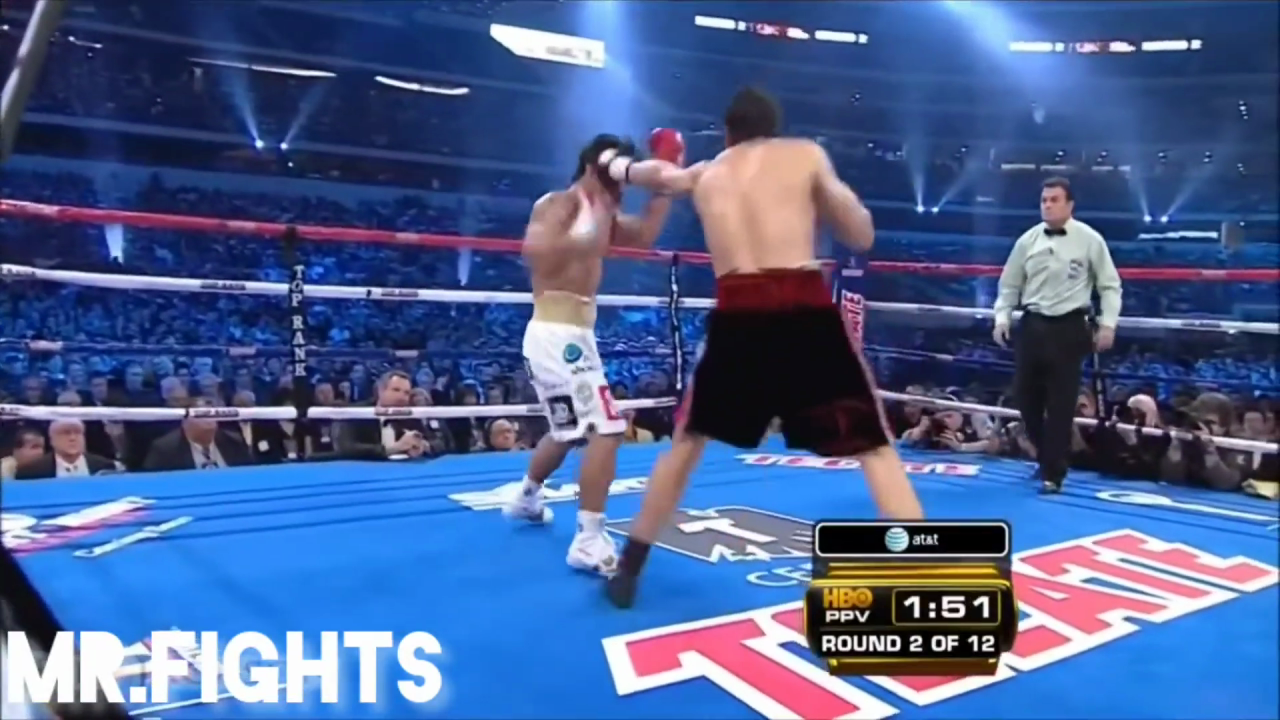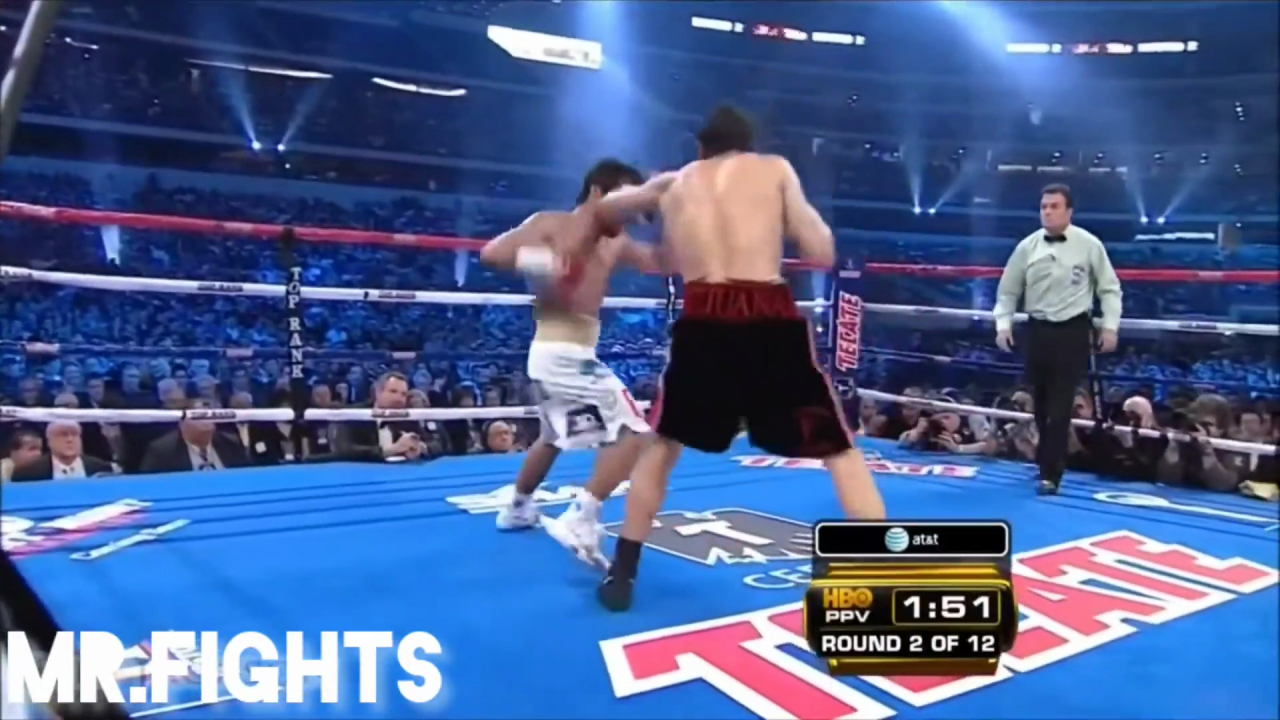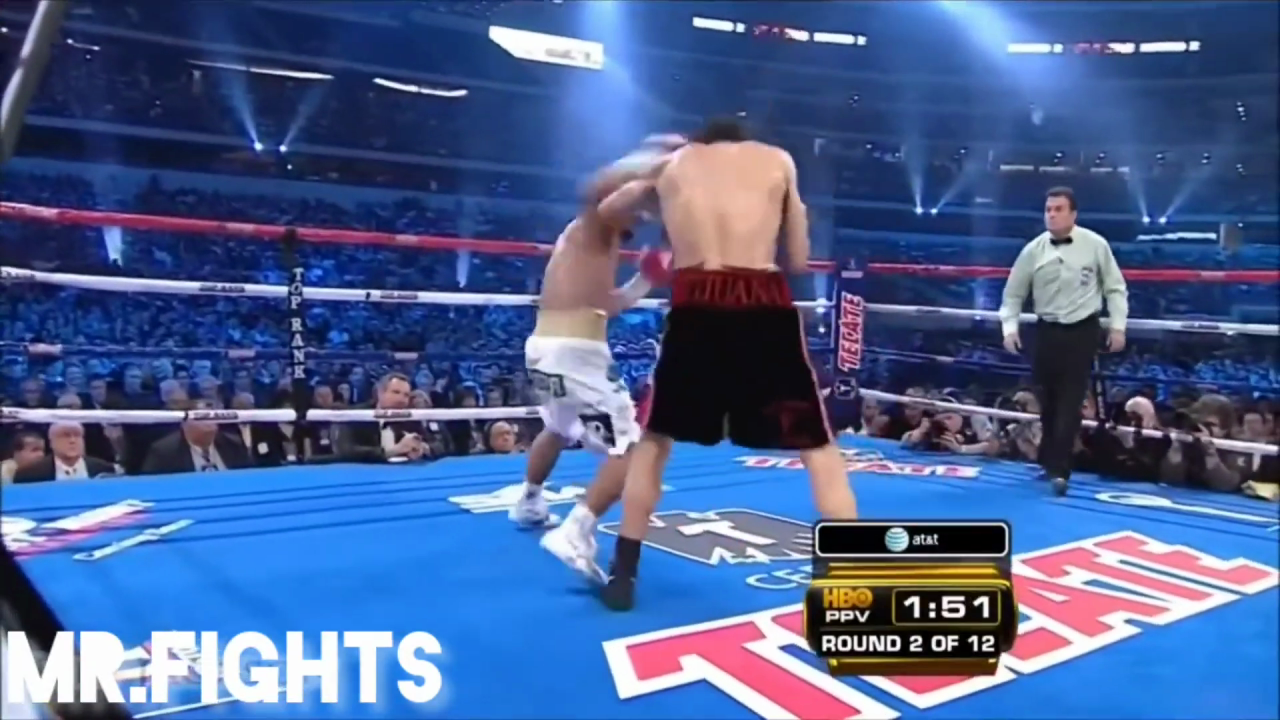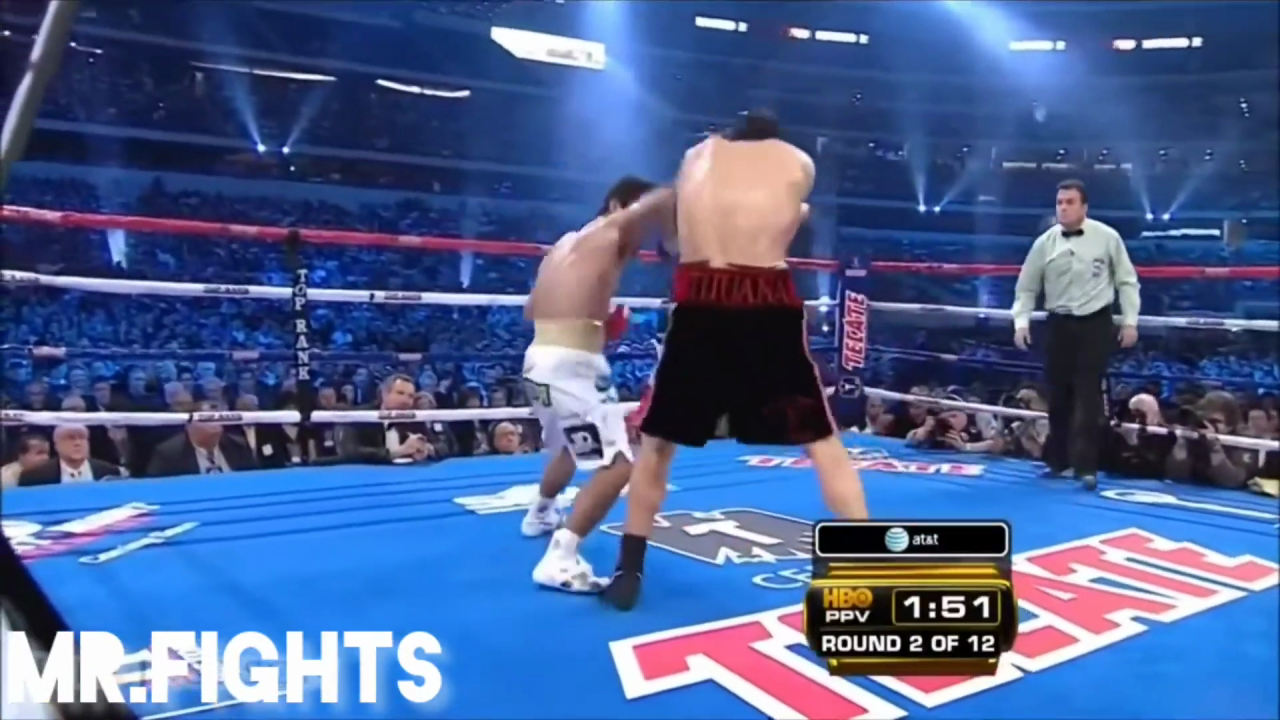
dt=0.1s
person 1, frame 1
left shoulder: (704, 173)
right shoulder: (806, 155)
left elbow: (648, 174)
right elbow: (862, 235)
left wrist: (618, 164)
left hip: (737, 312)
right hip: (807, 309)
left knee: (687, 441)
right knee: (875, 451)
left ankle: (629, 569)
person 1, frame 2
left shoulder: (673, 183)
right shoulder: (774, 170)
left elbow: (606, 209)
right elbow: (821, 255)
left hip: (703, 321)
right hip: (772, 319)
left knee: (662, 446)
right knee: (842, 456)
left ankle: (621, 575)
person 1, frame 3
left shoulder: (674, 164)
right shoulder: (778, 160)
right elbow: (798, 258)
left hip: (694, 308)
right hip: (765, 308)
left knee: (655, 440)
right knee: (820, 451)
left ankle: (622, 574)
person 1, frame 4
left shoulder: (697, 155)
right shoulder: (797, 161)
left hip: (700, 305)
right hip: (770, 305)
left knee: (656, 441)
right knee: (825, 445)
left ankle: (627, 572)
person 2, frame 1
left shoulder: (606, 214)
right shoulder: (554, 205)
left elbow: (651, 229)
right elbow: (539, 253)
right wrist: (586, 225)
left hip: (571, 337)
right hip: (558, 337)
left knee: (568, 430)
right knee: (604, 432)
left ankle: (525, 498)
right ankle: (590, 544)
person 2, frame 2
left shoulder: (614, 242)
right shoulder: (551, 224)
left elbow: (655, 261)
right elbow: (492, 252)
right wrist: (544, 264)
left hip: (572, 354)
right hip: (563, 355)
left knee: (554, 439)
right knee: (633, 434)
left ankle: (517, 509)
right ankle: (580, 520)
person 2, frame 3
left shoulder: (591, 239)
right shoulder: (596, 221)
right elbow: (597, 188)
left wrist: (642, 280)
right wrist: (646, 161)
left hip: (544, 349)
right hip: (577, 350)
left knee: (559, 432)
right knee: (631, 450)
left ankle: (530, 502)
right ankle: (574, 535)
person 2, frame 4
left shoulder: (569, 244)
right shoulder: (614, 229)
left elbow: (533, 311)
right elbow: (663, 202)
left hip: (541, 360)
right hip: (573, 363)
left knee: (570, 448)
right knee: (619, 463)
left ankle: (541, 514)
right ankle: (561, 557)
person 3, frame 1
left shoulder: (1089, 240)
right shoulder: (1028, 240)
left elbow: (1110, 285)
right elbow: (1009, 284)
left wrist: (1107, 324)
right wrist: (1002, 318)
left hip: (1069, 327)
right hip: (1033, 325)
left knee: (1061, 402)
right knee: (1028, 398)
left ankle: (1053, 473)
right ankle: (1047, 460)
person 3, frame 2
left shoulder: (1089, 245)
right shoulder: (1027, 247)
left elbow: (1109, 288)
right elbow: (1008, 290)
left wrist: (1110, 327)
right wrist: (1004, 324)
left hip: (1072, 331)
right hip: (1038, 330)
left knee: (1060, 403)
right knee: (1041, 402)
left ankle: (1051, 473)
right ankle: (1047, 463)
person 3, frame 3
left shoulder: (1096, 245)
right shoulder: (1033, 250)
left elbow: (1115, 288)
right elbow: (1013, 293)
left wrist: (1118, 326)
right wrist: (1010, 328)
left hip: (1083, 331)
right hip: (1048, 332)
left knee: (1070, 401)
right knee: (1050, 401)
left ankle: (1061, 470)
right ankle: (1052, 462)
person 3, frame 4
left shoulder: (1107, 237)
right shoulder: (1044, 243)
left elbow: (1126, 281)
right elbow: (1026, 288)
left wrist: (1130, 321)
right wrist: (1022, 323)
left hip: (1096, 324)
right hip: (1060, 325)
left knee: (1089, 395)
right knee: (1059, 397)
left ankle: (1085, 465)
right ankle: (1058, 459)
